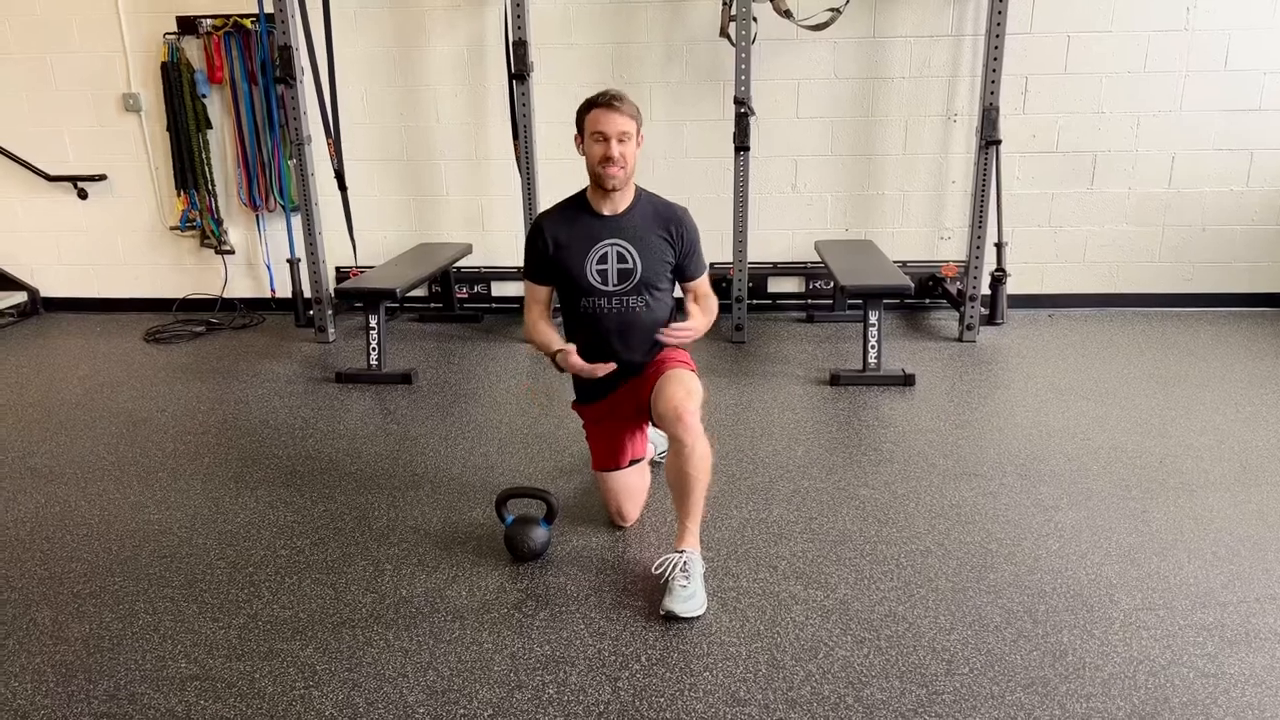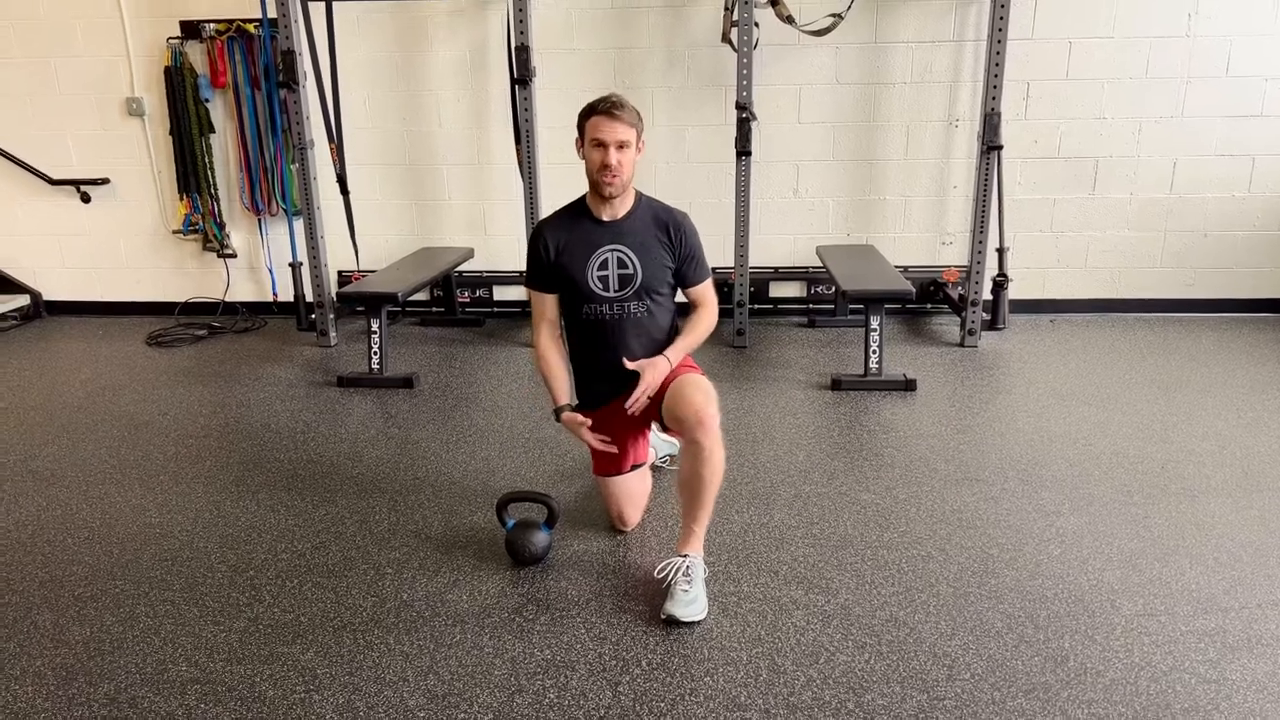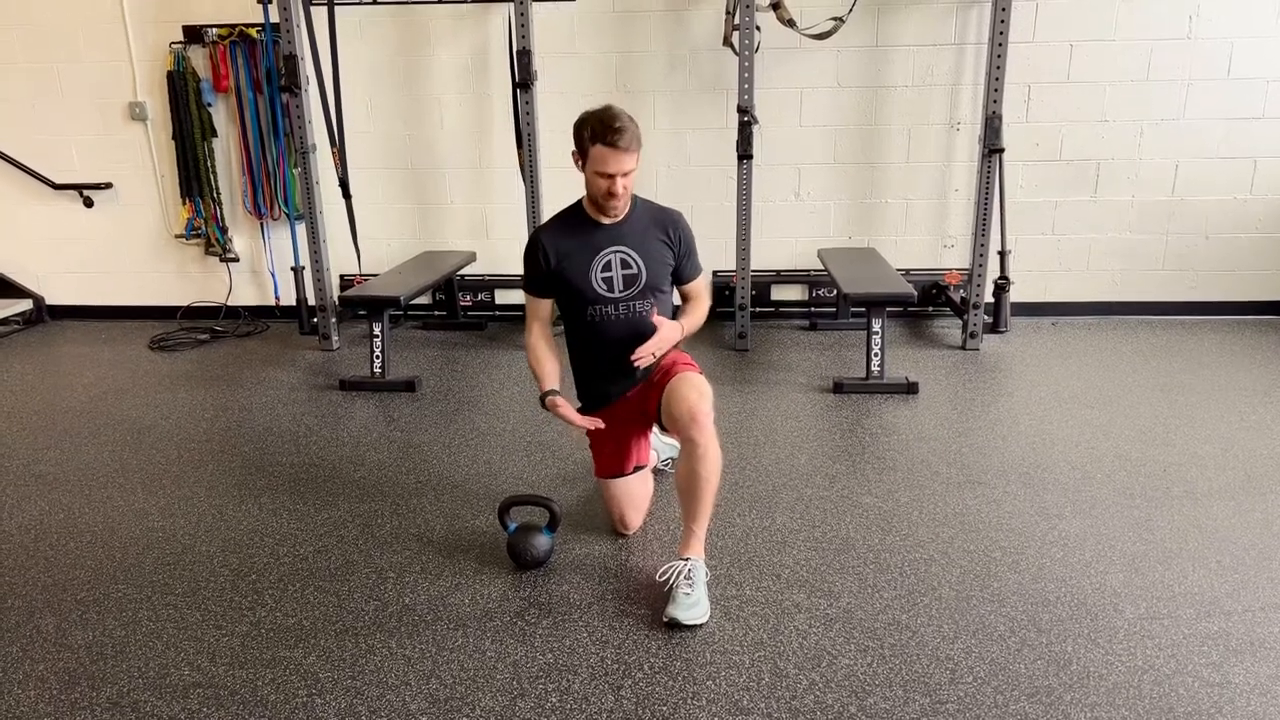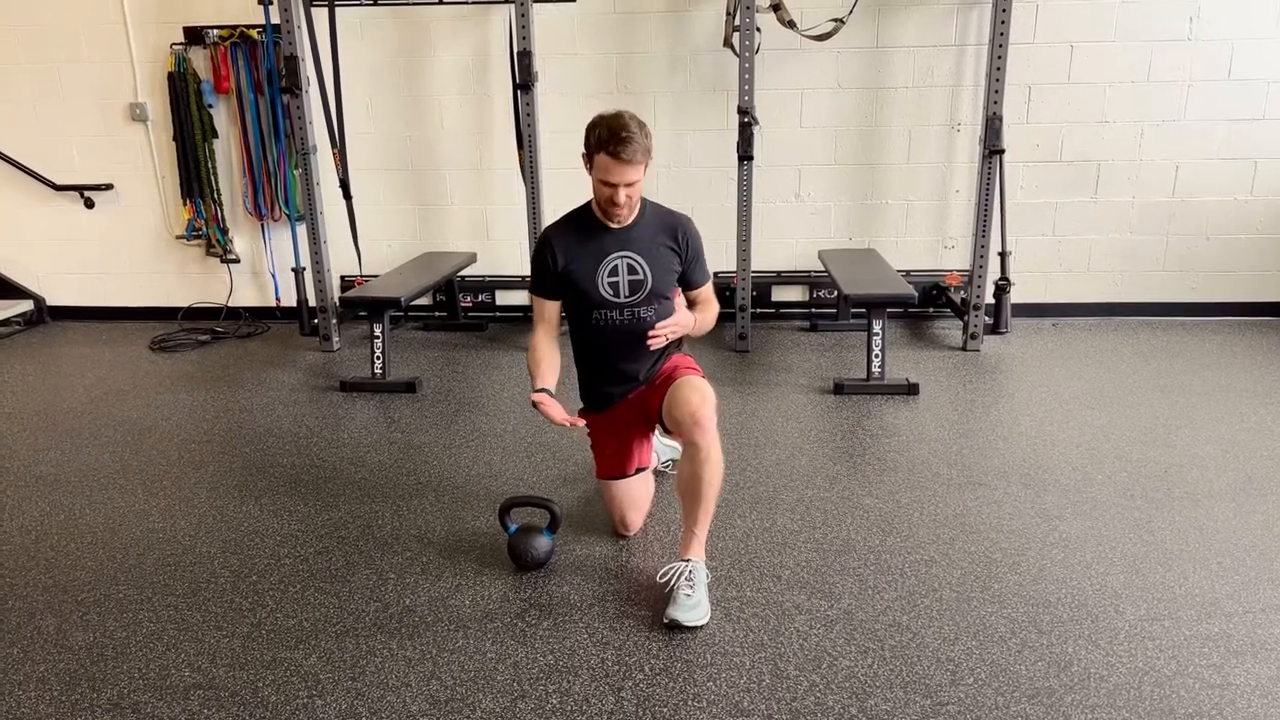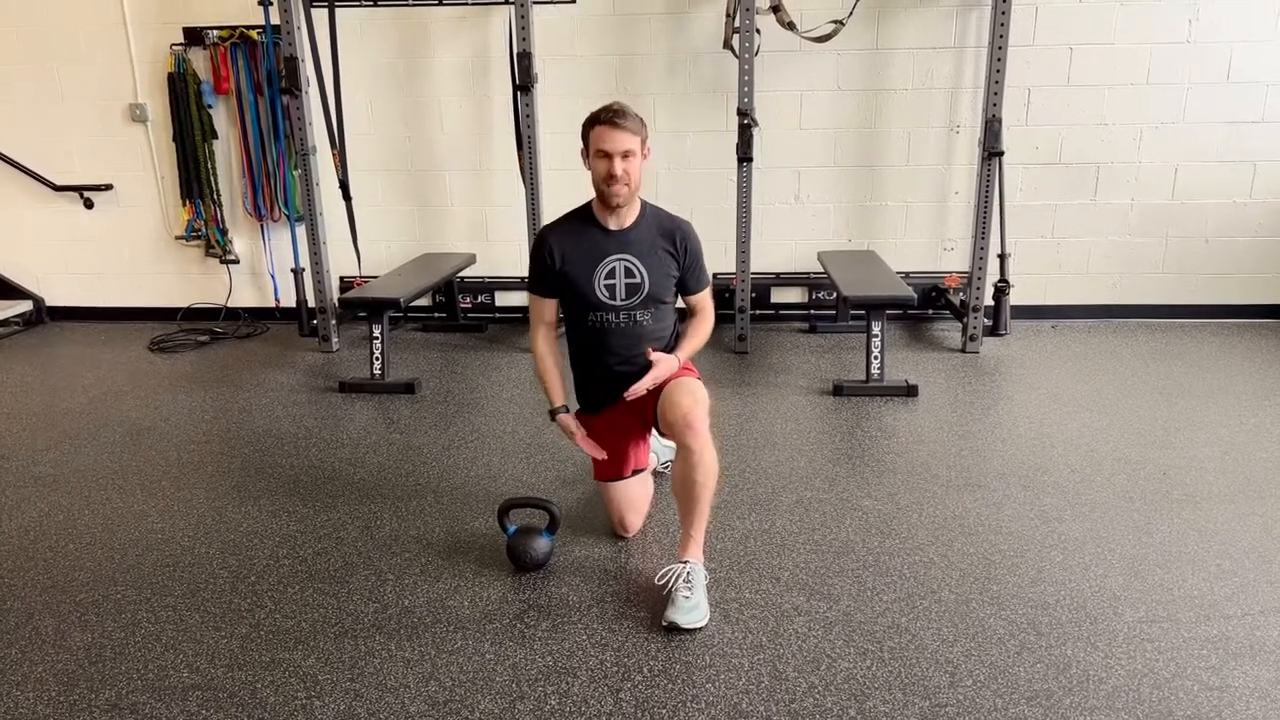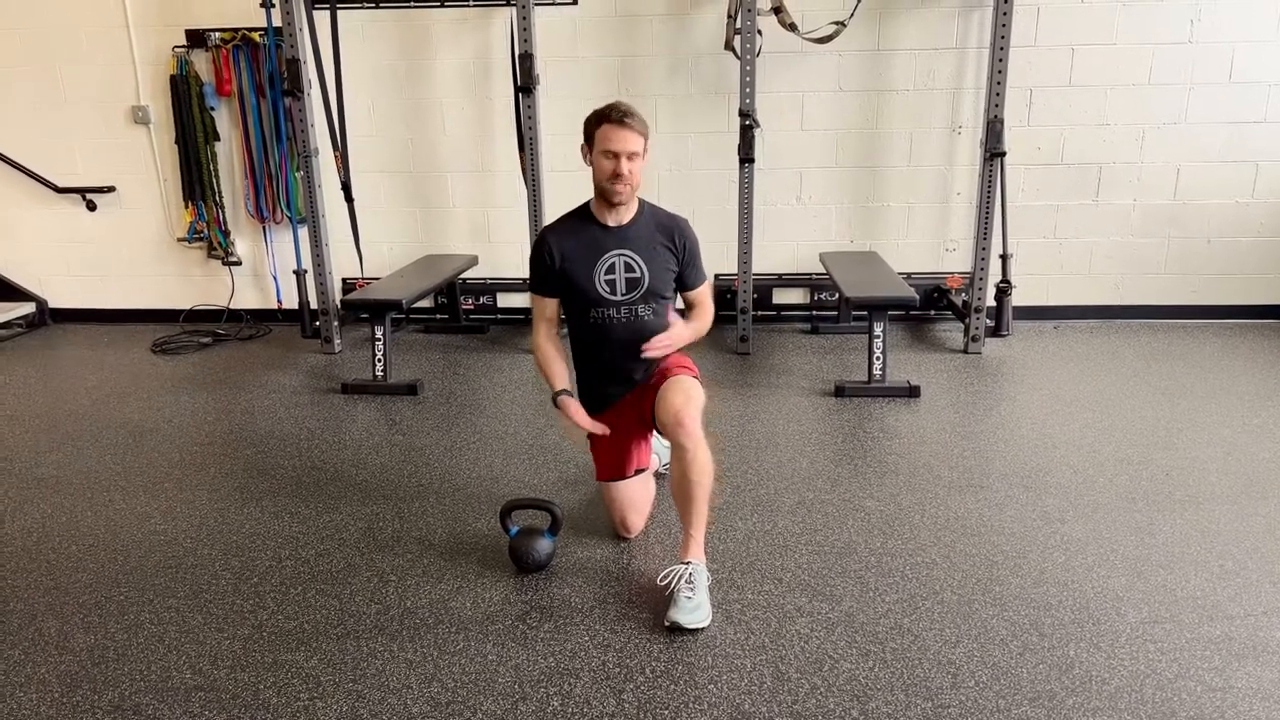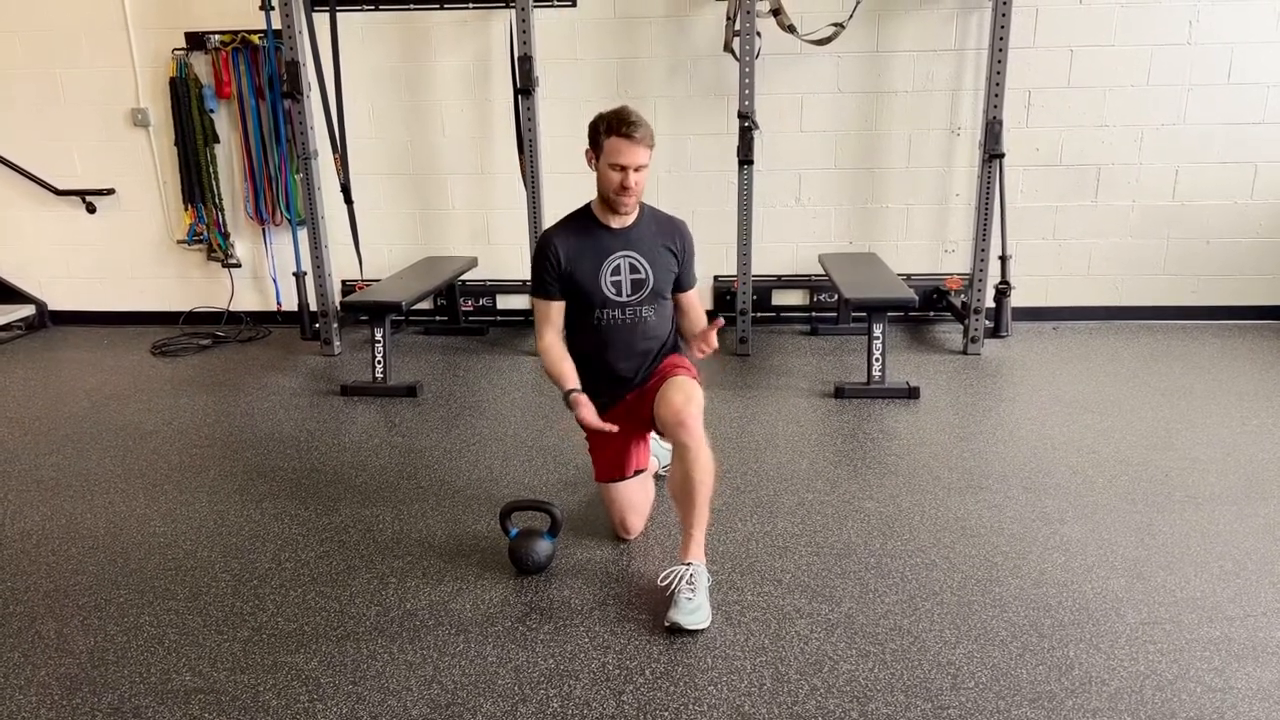
dt=0.7s
person 1, frame 1
left shoulder: (672, 220)
right shoulder: (551, 228)
left elbow: (701, 293)
right elbow: (536, 310)
left wrist: (699, 318)
right wrist: (558, 354)
left hip: (661, 361)
right hip: (599, 383)
left knee: (682, 416)
right knee: (624, 515)
left ankle: (688, 552)
right ankle: (644, 441)
person 1, frame 2
left shoulder: (672, 226)
right shoulder: (551, 236)
left elbow: (707, 308)
right elbow: (545, 329)
left wrist: (665, 361)
right wrist: (563, 408)
left hip: (663, 369)
right hip: (601, 392)
left knee: (703, 420)
right knee: (625, 520)
left ankle: (690, 556)
right ankle: (649, 444)
person 1, frame 3
left shoulder: (668, 225)
right shoulder: (549, 241)
left elbow: (699, 299)
right elbow: (538, 325)
left wrist: (676, 330)
right wrist: (551, 392)
left hip: (664, 367)
right hip: (604, 393)
left knee: (696, 416)
right knee: (627, 522)
left ankle: (692, 559)
right ankle: (652, 447)
person 1, frame 4
left shoulder: (677, 230)
right shoulder: (557, 243)
left elbow: (708, 307)
right elbow: (545, 327)
left wrist: (688, 321)
right wrist: (543, 389)
left hip: (668, 369)
right hip: (606, 395)
left knee: (699, 419)
right knee: (627, 525)
left ankle: (692, 560)
right ankle: (653, 449)
person 1, frame 5
left shoulder: (676, 234)
right shoulder: (555, 241)
left elbow: (703, 312)
right elbow: (542, 329)
left wrist: (675, 359)
right wrist: (560, 409)
left hip: (664, 375)
right hip: (602, 395)
left knee: (691, 422)
right knee: (626, 525)
left ankle: (691, 563)
right ankle: (649, 451)
person 1, frame 6
left shoulder: (674, 231)
right shoulder: (556, 241)
left elbow: (703, 307)
right elbow: (545, 327)
left wrist: (681, 335)
right wrist: (563, 394)
left hip: (665, 370)
right hip: (604, 393)
left knee: (684, 420)
right knee: (629, 527)
left ankle: (693, 563)
right ankle: (648, 454)
person 1, frame 7
left shoulder: (672, 232)
right shoulder: (559, 244)
right elbow: (549, 334)
left wrist: (699, 335)
right wrist: (575, 397)
left hip: (664, 370)
right hip: (605, 396)
left knee: (685, 420)
right knee: (628, 527)
left ankle: (693, 566)
right ankle: (648, 454)
